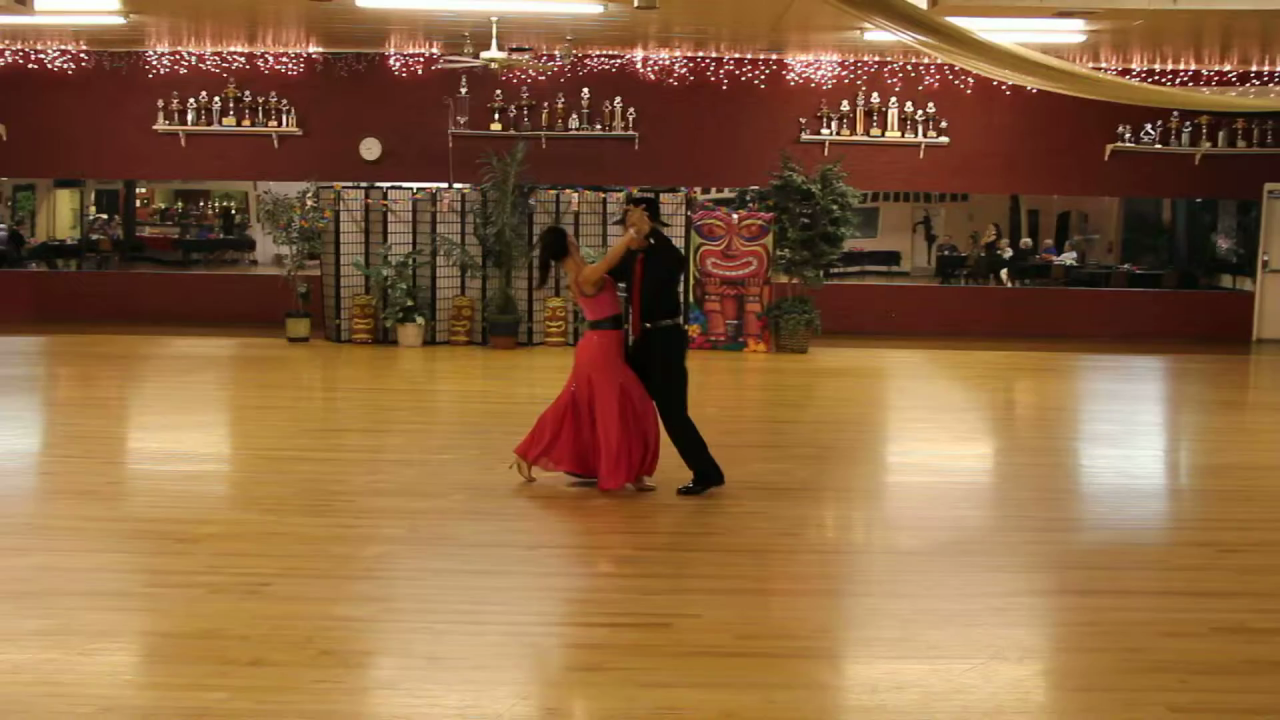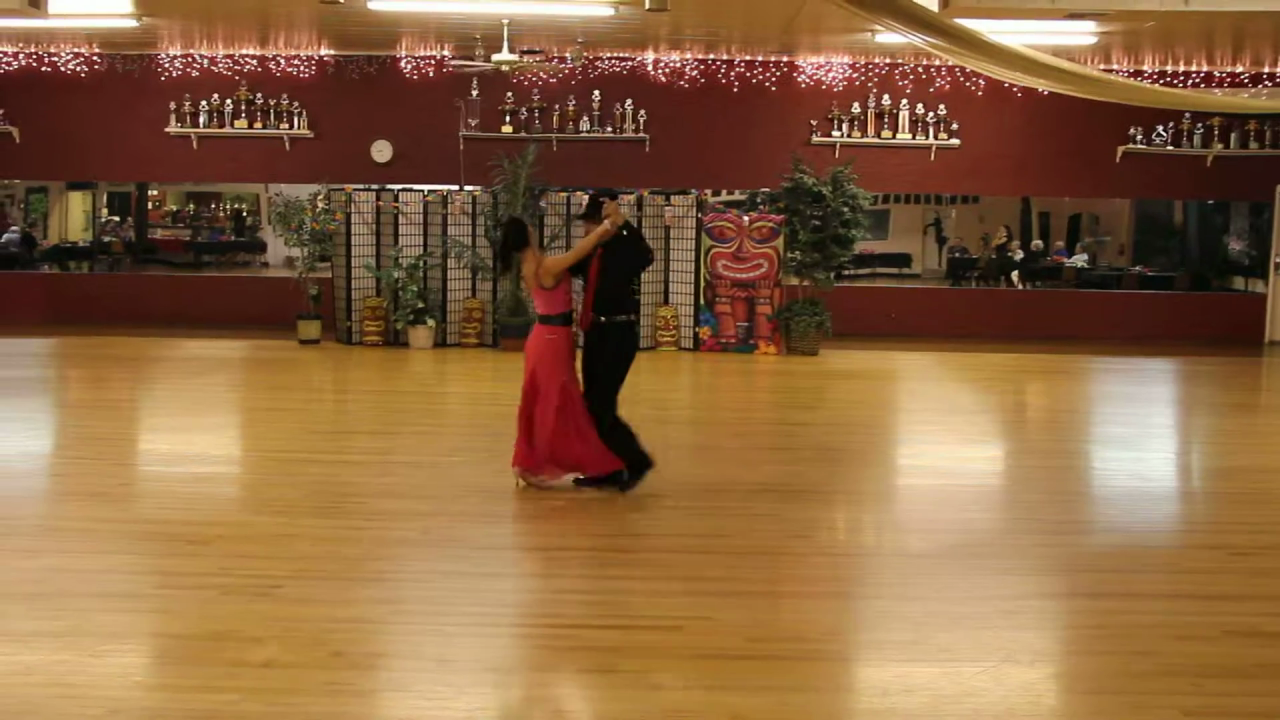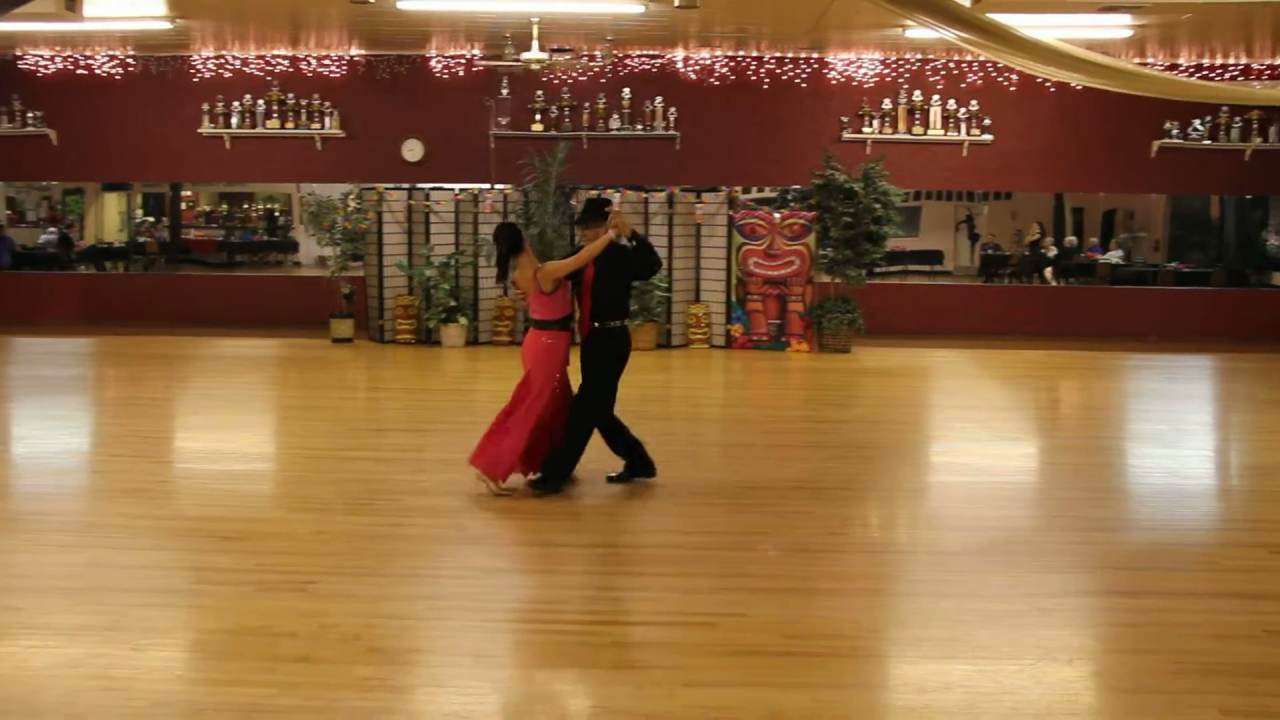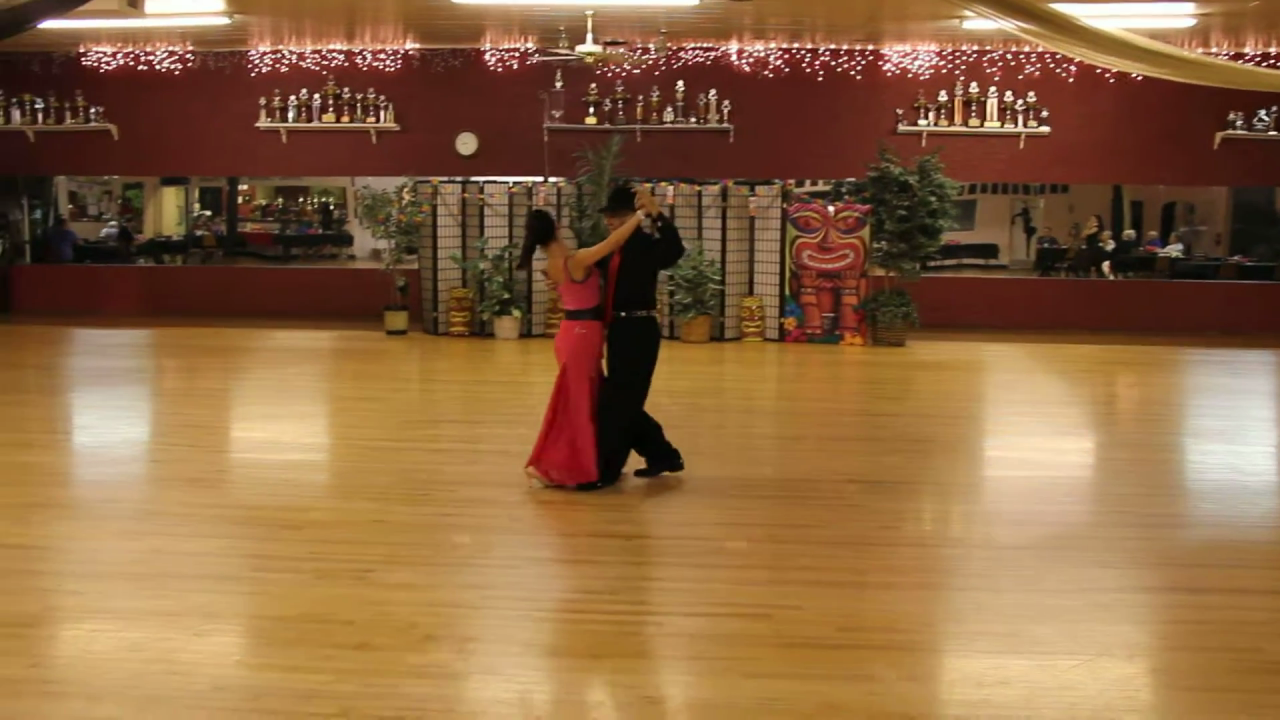
dt=0.4s
person 1, frame 1
left shoulder: (663, 254)
right shoulder: (633, 257)
left elbow: (678, 262)
right elbow: (610, 274)
left wrist: (649, 230)
left hip: (666, 338)
right hip: (644, 338)
left knee: (672, 412)
left ankle: (706, 473)
person 1, frame 2
left shoulder: (623, 249)
right shoulder: (591, 252)
left elbow: (645, 256)
left wrist: (621, 224)
left hip: (618, 333)
right hip: (596, 332)
left knee: (600, 404)
right knee: (595, 404)
left ankle: (636, 461)
person 1, frame 3
left shoulder: (621, 256)
left elbow: (652, 265)
left wrist: (629, 233)
left hip: (612, 339)
right hip: (592, 339)
left knee: (585, 408)
right knee: (598, 409)
left ankle: (555, 475)
right ankle: (638, 463)
person 1, frame 4
left shoulder: (648, 245)
right shoulder: (613, 247)
left elbow: (673, 251)
left wrist: (656, 215)
left hip: (638, 330)
right hip: (619, 329)
left knee: (619, 401)
right knee: (622, 401)
left ankle: (607, 470)
right ankle: (663, 455)
person 2, frame 1
left shoulder: (576, 276)
right shoulder: (587, 274)
left elbow: (606, 267)
right elbow: (611, 258)
left wrist: (632, 242)
right wrist: (634, 232)
left hip: (593, 345)
right hip: (603, 346)
left knee: (574, 406)
right knee: (627, 408)
left ankle: (527, 455)
right ankle: (629, 474)
person 2, frame 2
left shoulder: (527, 269)
right shoulder: (546, 267)
left elbow: (575, 259)
right elbow: (581, 249)
right wrist: (608, 224)
left hip: (544, 337)
right hip: (552, 341)
left knee: (543, 406)
right knee: (557, 405)
left ankle: (527, 465)
right ankle: (534, 467)
person 2, frame 3
left shoulder: (518, 276)
right shoulder: (545, 272)
right elbow: (584, 257)
right wrist: (612, 234)
left hip: (539, 341)
right hip: (549, 345)
left knee: (554, 406)
right knee: (528, 409)
right ankle: (490, 467)
person 2, frame 4
left shoulder: (551, 265)
right shoulder: (576, 260)
right elbow: (614, 242)
right wrist: (639, 216)
left hip: (573, 333)
right hip: (582, 336)
left knee: (585, 400)
right knee: (577, 403)
right ankle: (547, 465)
